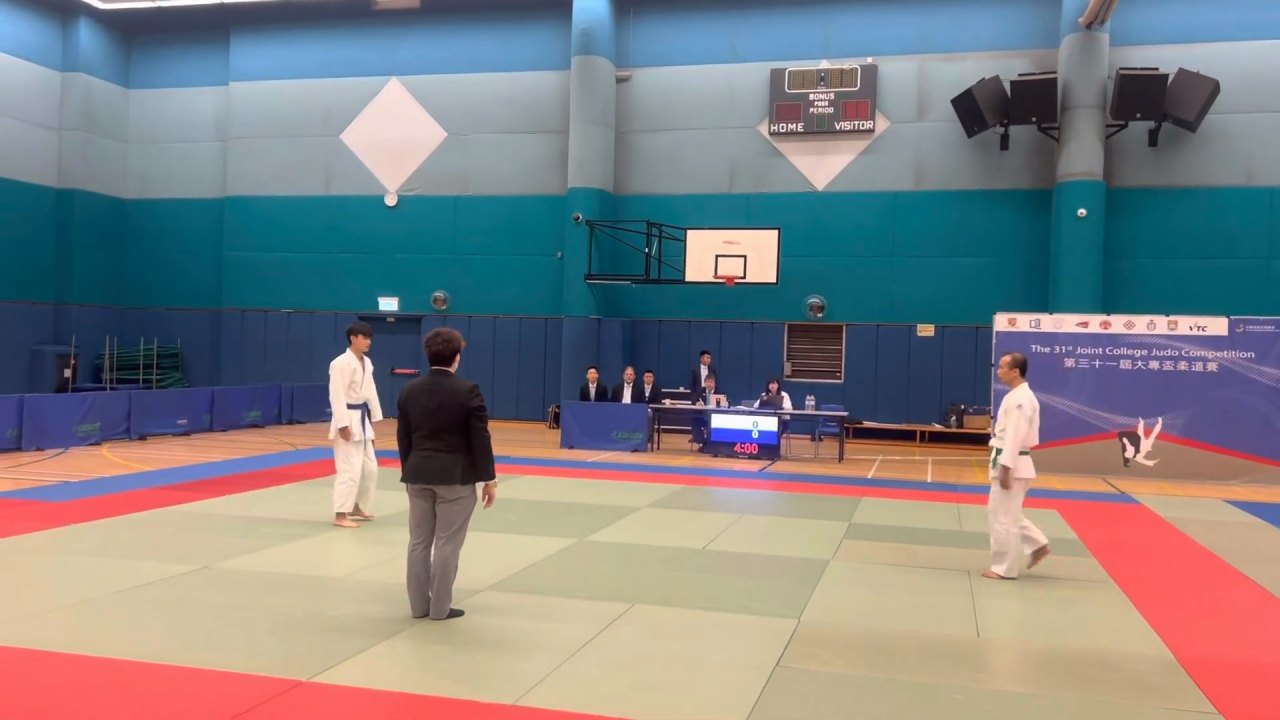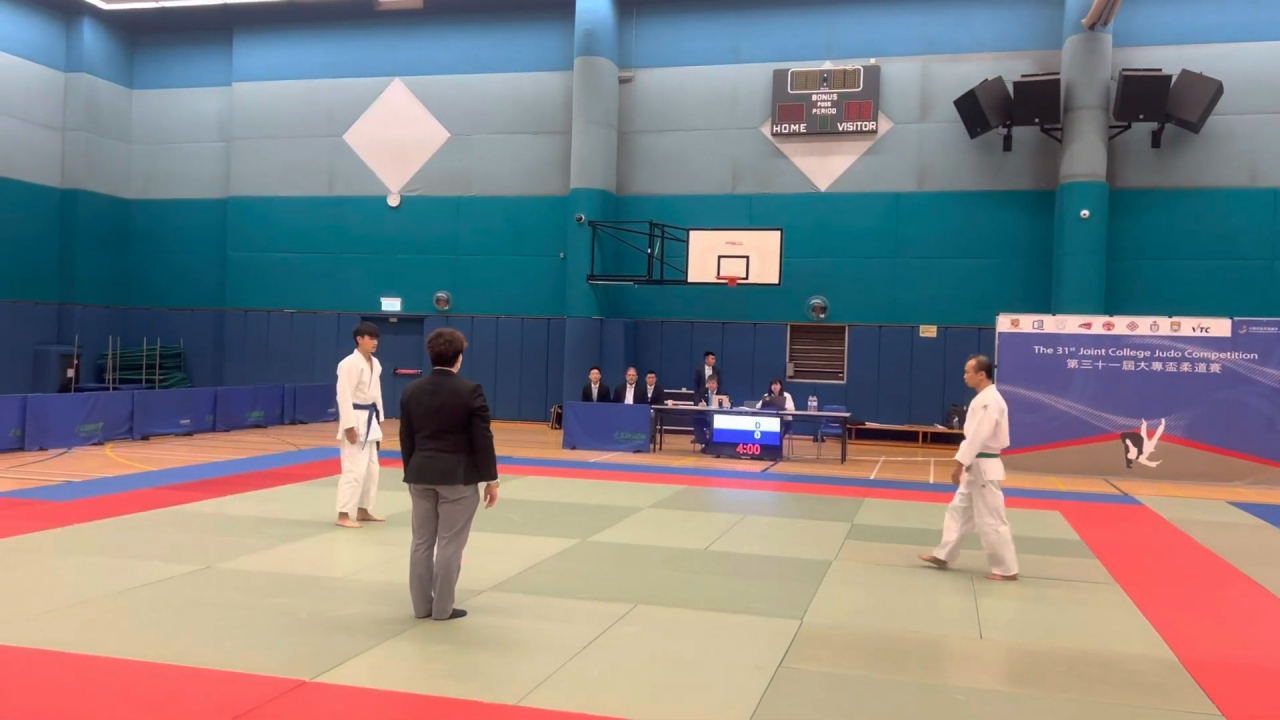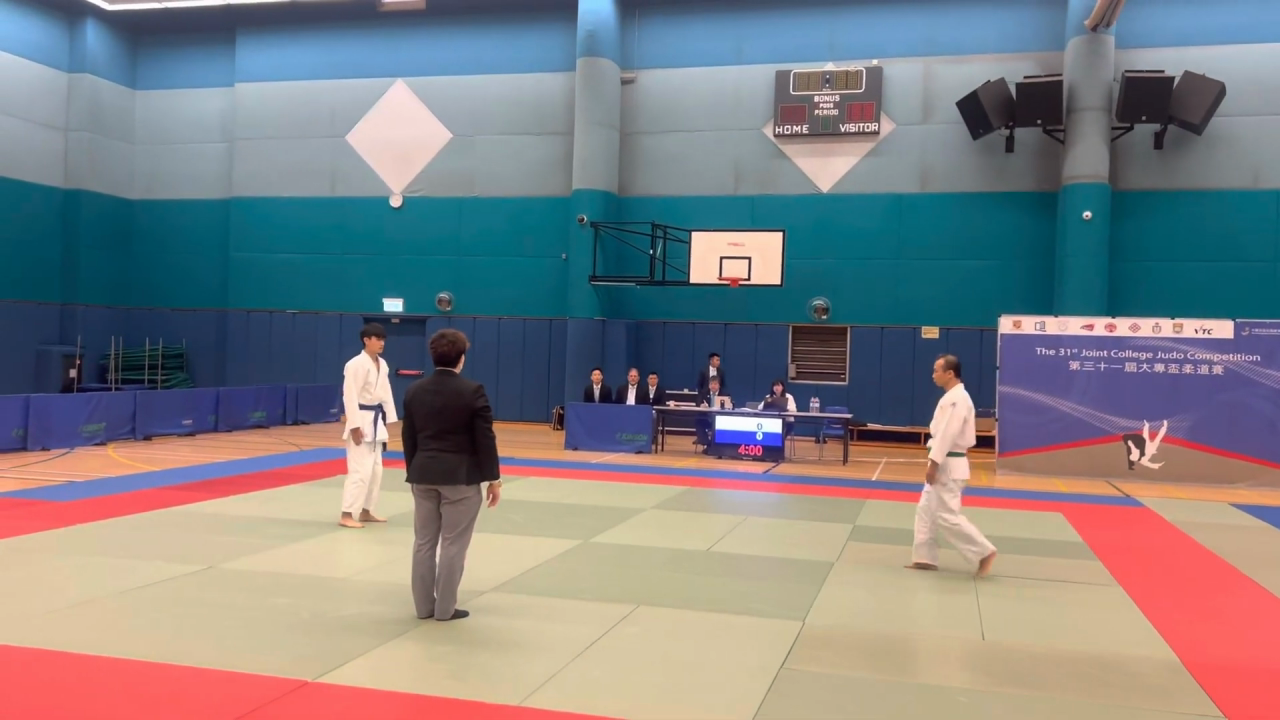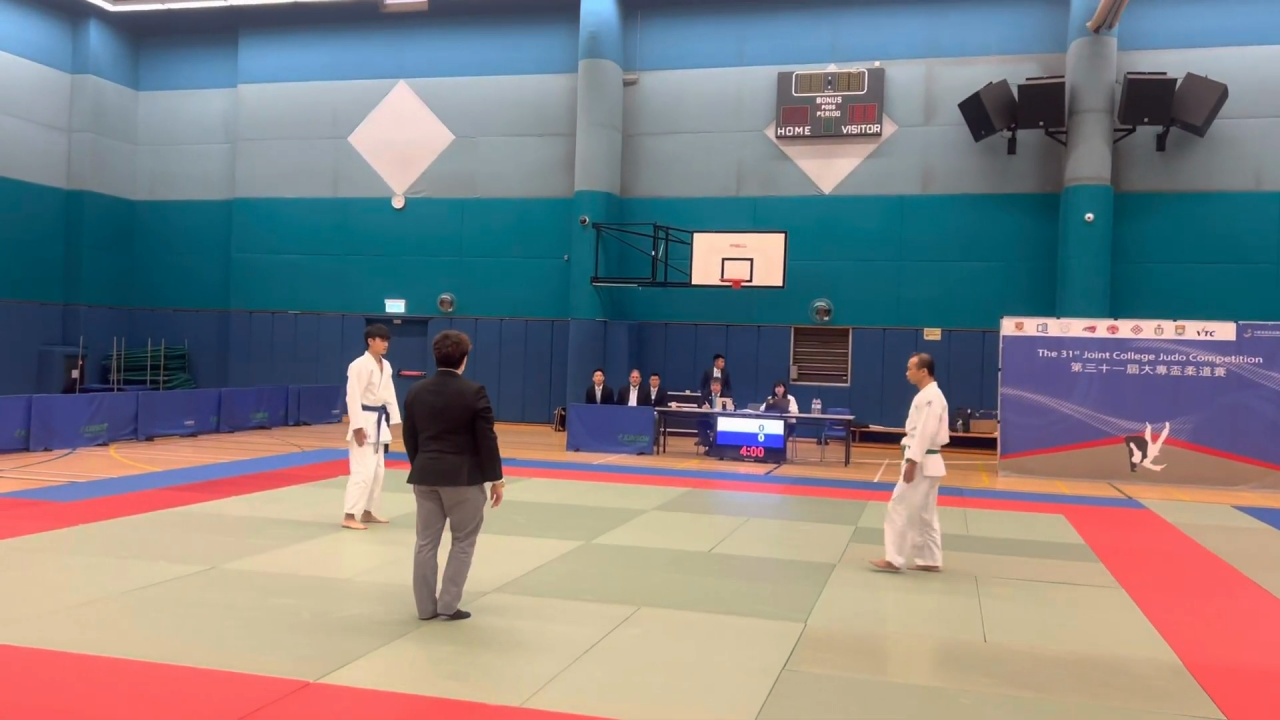
dt=0.2s
person 1, frame 1
left shoulder: (409, 390)
right shoulder: (468, 390)
left elbow: (403, 438)
right elbow: (480, 439)
left wrist: (408, 472)
right wrist: (488, 479)
left hip: (419, 475)
right hip: (456, 477)
left knee: (419, 541)
right knee: (447, 543)
left ankle: (419, 605)
right ankle: (440, 607)
person 1, frame 2
left shoulder: (412, 390)
right shoulder: (470, 391)
left elbow: (406, 438)
right elbow: (482, 439)
left wrist: (411, 473)
right wrist: (491, 479)
left hip: (421, 475)
right hip: (458, 477)
left knee: (421, 541)
right knee: (450, 543)
left ankle: (422, 605)
right ankle: (443, 608)
person 1, frame 3
left shoulder: (414, 390)
right shoulder: (473, 391)
left elbow: (408, 437)
right elbow: (485, 439)
left wrist: (413, 472)
right wrist: (493, 478)
left hip: (424, 475)
right hip: (461, 477)
left knee: (424, 541)
right knee: (453, 544)
left ankle: (424, 606)
right ankle: (445, 608)
person 1, frame 4
left shoulder: (416, 391)
right shoulder: (474, 392)
left elbow: (409, 436)
right elbow: (487, 440)
right wrist: (496, 479)
left hip: (426, 476)
right hip: (463, 477)
left knee: (426, 542)
right knee: (463, 541)
left ankle: (426, 606)
right ankle: (448, 604)
person 2, frame 1
left shoulder: (1020, 398)
right shoulder: (1018, 395)
left elbow: (1014, 436)
left wrist: (1005, 467)
left hip: (1011, 464)
right hip: (1012, 463)
left knee: (1003, 516)
right knee: (1008, 514)
left ankle: (1004, 568)
right ankle: (1037, 546)
person 2, frame 2
left shoulder: (988, 401)
right shoulder: (988, 398)
left elbow: (977, 437)
left wrist: (959, 464)
left hip: (983, 468)
right hip: (979, 465)
left knee: (991, 520)
right knee: (958, 510)
left ankle: (1006, 569)
right ankle: (943, 555)
person 2, frame 3
left shoulder: (955, 399)
right shoulder: (955, 397)
left elbow: (947, 434)
left wrist: (933, 463)
left hip: (949, 465)
right hip: (947, 463)
left knee: (946, 515)
right knee: (926, 510)
left ankle: (983, 551)
right ankle: (925, 558)
person 2, frame 4
left shoulder: (929, 397)
right shoulder: (931, 395)
left elbow: (924, 433)
left wrist: (911, 463)
left hip: (923, 463)
right hip: (926, 461)
left knee: (899, 508)
right knee: (924, 513)
left ankle: (895, 559)
right ankle: (930, 560)
person 3, frame 1
left shoulder: (366, 363)
right shoulder: (342, 363)
right elbow: (337, 396)
left wrist: (374, 418)
right wrist: (343, 425)
left hip: (362, 420)
right hip: (348, 420)
left knee: (370, 467)
right knee: (349, 470)
left ankle: (356, 506)
right ankle: (340, 515)
person 3, frame 2
left shoulder: (374, 363)
right shoulder: (349, 364)
right elbow: (344, 396)
left wrist: (377, 418)
right wrist: (349, 426)
left hip: (369, 420)
right hip: (355, 420)
left knee: (371, 469)
right knee: (354, 470)
left ankle: (363, 511)
right ankle: (343, 515)
person 3, frame 3
left shoulder: (382, 365)
right shoulder: (356, 364)
right elbow: (350, 397)
left wrist: (387, 420)
right wrist: (355, 426)
left hip: (376, 421)
right hip: (361, 421)
left knee: (375, 470)
right knee: (360, 470)
left ankle: (365, 511)
right ankle: (347, 514)
person 3, frame 4
left shoulder: (386, 366)
right shoulder: (360, 365)
right elbow: (353, 397)
left wrist: (391, 422)
right wrist: (358, 427)
left hip: (379, 422)
right hip: (365, 422)
left knee: (377, 471)
right knee: (363, 471)
left ankle: (366, 512)
right ankle: (350, 516)
